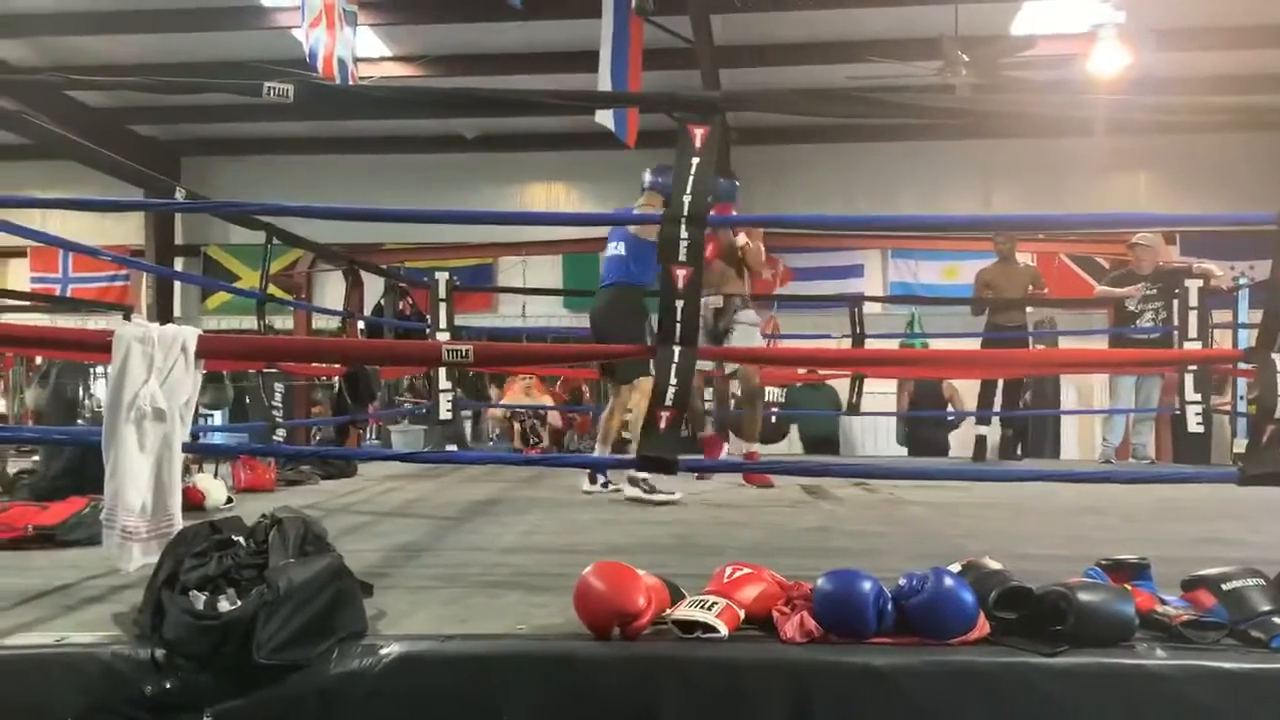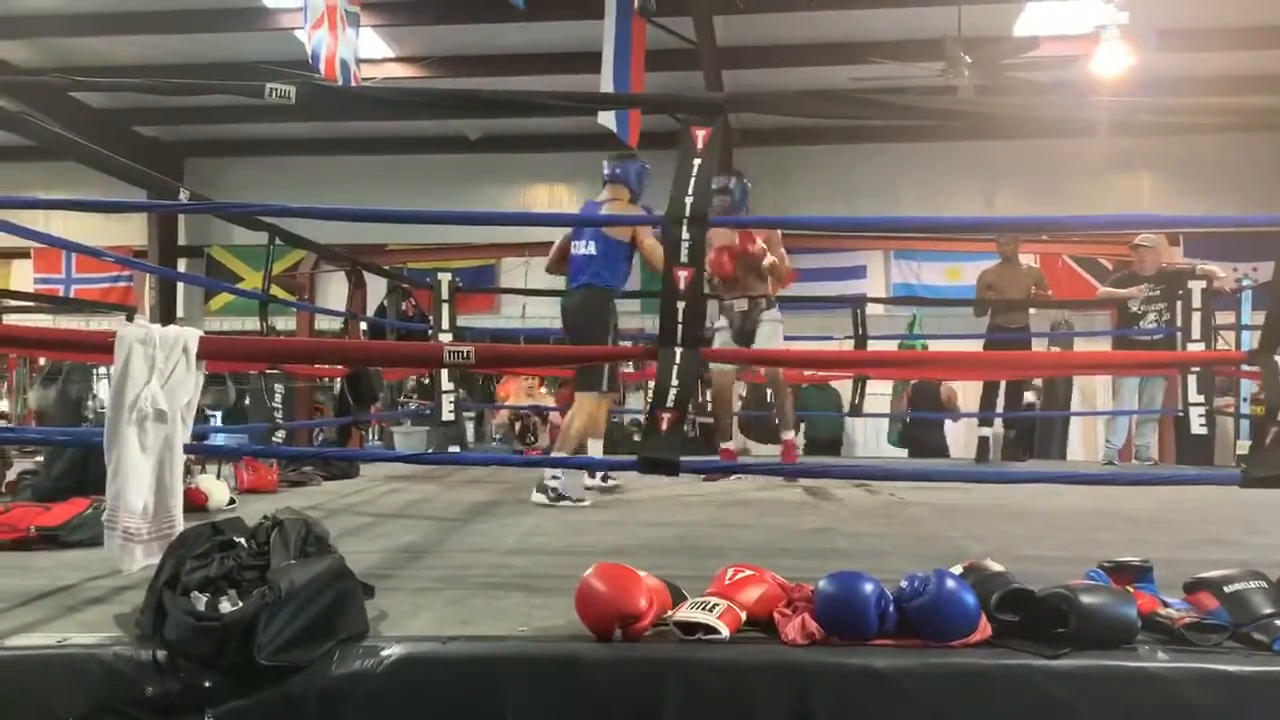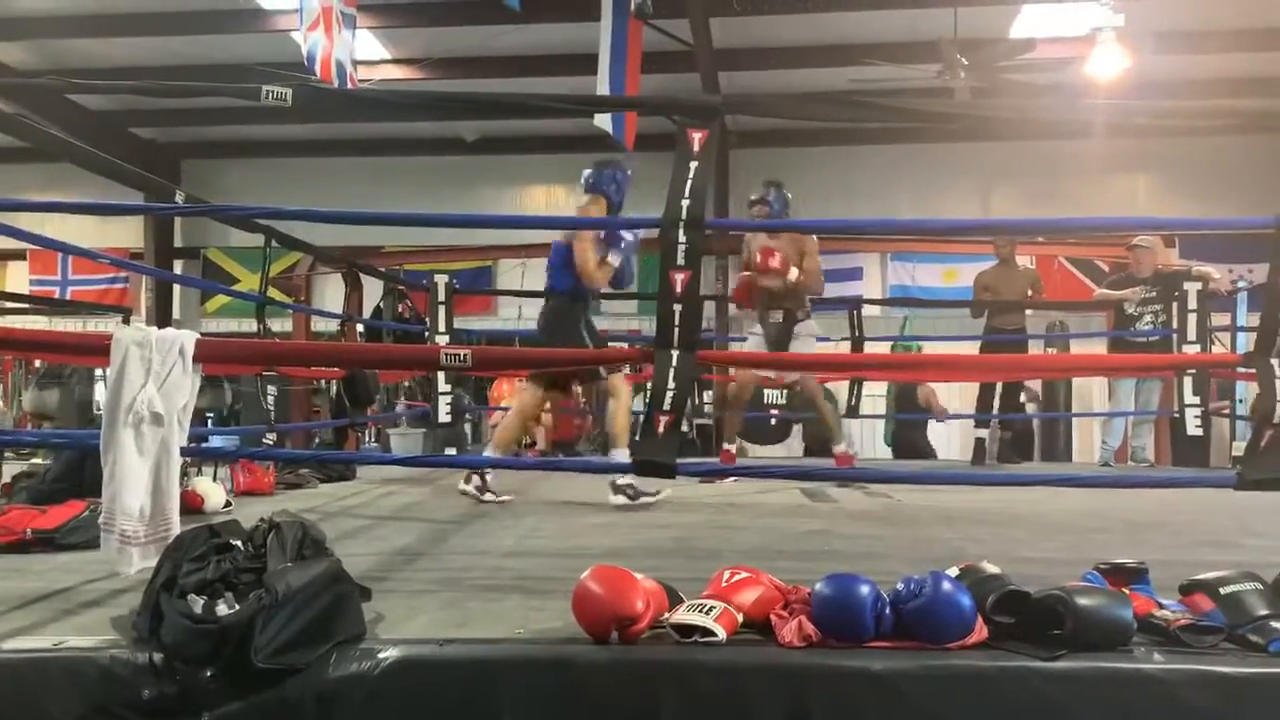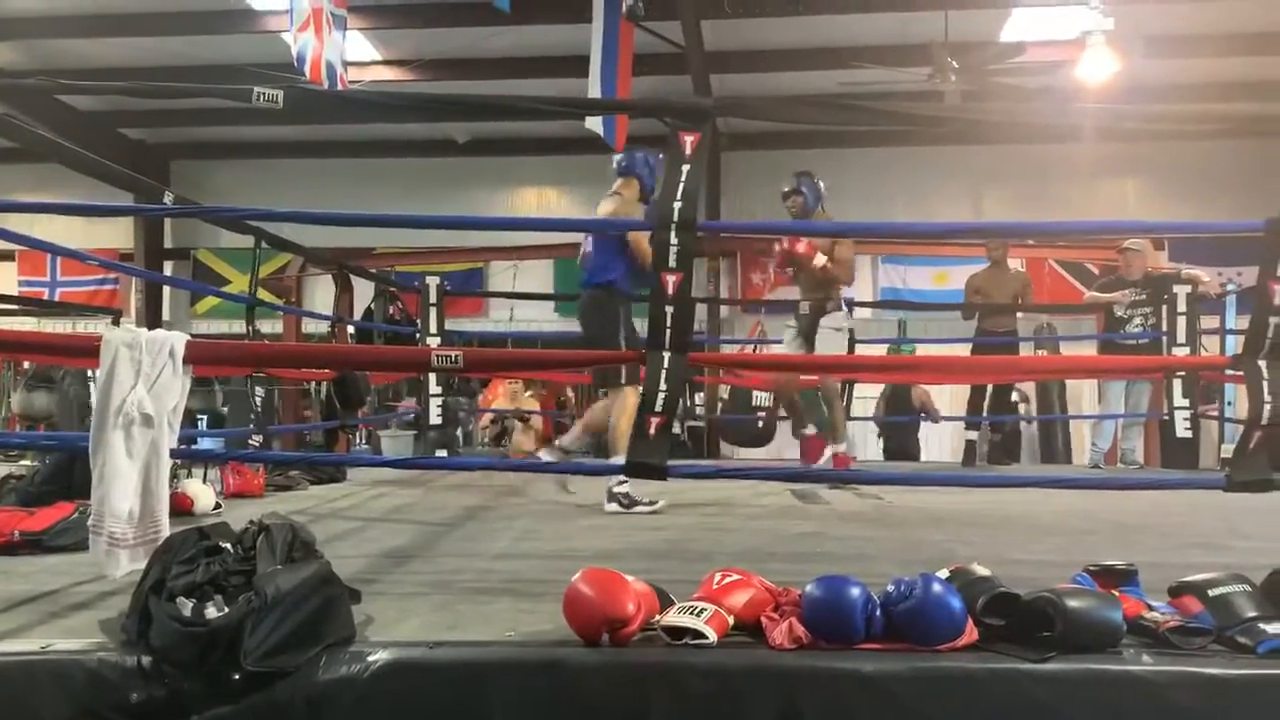
dt=0.3s
person 1, frame 1
right shoulder: (660, 218)
left hip: (603, 304)
right hip: (627, 305)
left knee: (620, 394)
right knee: (646, 388)
left ankle: (596, 473)
right ankle: (637, 476)
person 1, frame 2
left shoulder: (584, 213)
right shoulder: (630, 213)
left elbow: (552, 265)
right elbow: (661, 264)
right wrist: (653, 237)
left hip: (573, 303)
right hip: (597, 305)
left knee: (598, 391)
right knee: (591, 398)
left ankle: (595, 469)
right ankle: (550, 480)
person 1, frame 3
left shoulder: (592, 224)
right shoulder: (585, 223)
right elbow: (591, 279)
left wrist: (616, 264)
right wrist: (618, 255)
left hip: (561, 315)
right hip: (567, 315)
left knee: (529, 401)
right knee: (620, 388)
left ankle: (478, 475)
right ankle: (622, 482)
person 1, frame 4
left shoulder: (609, 206)
right shoulder: (627, 207)
left elbow: (586, 259)
right elbow: (650, 260)
left hip: (597, 301)
right hip: (608, 304)
left knee: (618, 395)
right knee: (628, 394)
left ankle: (558, 450)
right ankle: (619, 488)
person 2, frame 1
left shoulder: (748, 225)
left elbow: (758, 265)
left wrist: (736, 234)
right wrist: (701, 253)
left hip: (739, 311)
right hip: (703, 310)
left knee: (752, 385)
right knee: (688, 386)
left ankle: (751, 459)
right ankle: (709, 439)
person 2, frame 2
left shoulder: (765, 230)
right shoulder: (712, 235)
left elbow: (785, 275)
right elbow: (708, 283)
left wrist: (762, 255)
right wrist: (712, 269)
left hip: (763, 310)
right hip: (728, 314)
left knee: (775, 375)
right knee: (719, 388)
left ankle: (789, 448)
right ankle: (727, 456)
person 2, frame 3
left shoulder: (803, 240)
right shoulder: (752, 241)
left elbow: (817, 286)
left wrist: (786, 270)
right wrist: (745, 285)
left hip: (798, 324)
right hip: (765, 324)
left knee: (811, 392)
right knee: (738, 390)
left ankle: (843, 458)
right ankle: (727, 459)
person 2, frame 4
right shoulder: (795, 233)
left elbow: (847, 276)
left wrist: (814, 256)
right wrist: (786, 260)
left hip: (828, 313)
right hip: (801, 314)
left knee: (828, 385)
right knee: (785, 383)
left ankle: (841, 457)
right ankle: (812, 439)
person 3, frame 1
left shoulder: (1168, 274)
right shoulder: (1121, 277)
left elbow: (1200, 267)
right elbow: (1098, 292)
left wrist: (1217, 274)
right wrist: (1123, 292)
right hip: (1125, 351)
left knee: (1148, 407)
right knee: (1119, 404)
left ankle: (1141, 450)
right ankle: (1108, 450)
person 3, frame 2
left shoulder: (1171, 275)
right shoulder: (1124, 278)
left elbow: (1203, 269)
right elbow: (1100, 293)
left wrist: (1220, 275)
right wrist: (1125, 293)
left hip: (1160, 353)
right hip: (1128, 353)
left knee: (1152, 408)
right knee: (1123, 406)
left ankle: (1143, 451)
right ankle: (1110, 452)
person 3, frame 3
left shoulder: (1167, 277)
right shoulder: (1120, 280)
left elbow: (1199, 270)
right elbow: (1097, 295)
left wrist: (1216, 278)
right wrist: (1122, 295)
left hip: (1156, 355)
right hip: (1125, 354)
left knee: (1148, 410)
right knee: (1119, 407)
left ankle: (1139, 452)
right ankle: (1106, 453)
person 3, frame 4
left shoulder: (1156, 280)
right shoulder: (1110, 283)
left elbow: (1189, 273)
right elbow: (1087, 298)
left wrist: (1205, 280)
right wrist: (1111, 298)
left hip: (1146, 357)
right hip: (1115, 357)
left knee: (1138, 412)
right knee: (1109, 409)
left ankle: (1129, 454)
right ankle: (1096, 455)
person 4, frame 1
left shoulder: (1030, 272)
right shoulder: (985, 274)
right elbow: (975, 310)
left wrist: (1036, 296)
right wrist: (984, 301)
left hip: (1019, 333)
right hip: (994, 332)
left knee: (1014, 388)
right knee: (988, 386)
left ankle: (1007, 443)
right ankle: (981, 442)
person 4, frame 2
left shoulder: (1034, 273)
right shoulder: (987, 275)
left elbow: (1049, 298)
right elbow: (978, 311)
left wrist: (1039, 297)
right wrist: (986, 302)
left hip: (1022, 334)
right hip: (996, 333)
left knee: (1016, 389)
right knee: (990, 387)
left ankle: (1009, 444)
right ankle: (983, 443)
person 4, frame 3
left shoulder: (1030, 275)
right shoulder: (984, 277)
right elbow: (974, 313)
left wrist: (1034, 299)
right wrist: (982, 303)
left hip: (1018, 336)
right hip: (993, 335)
left knee: (1013, 391)
right knee: (987, 389)
left ankle: (1005, 445)
right ankle: (980, 444)
person 4, frame 4
left shoulder: (1021, 278)
right shoulder: (975, 279)
right elbow: (966, 315)
left wrist: (1021, 303)
right wrist: (973, 305)
left hip: (1009, 338)
right hip: (984, 337)
left knee: (1003, 393)
right knee: (978, 391)
left ankle: (995, 447)
right ankle: (970, 446)
